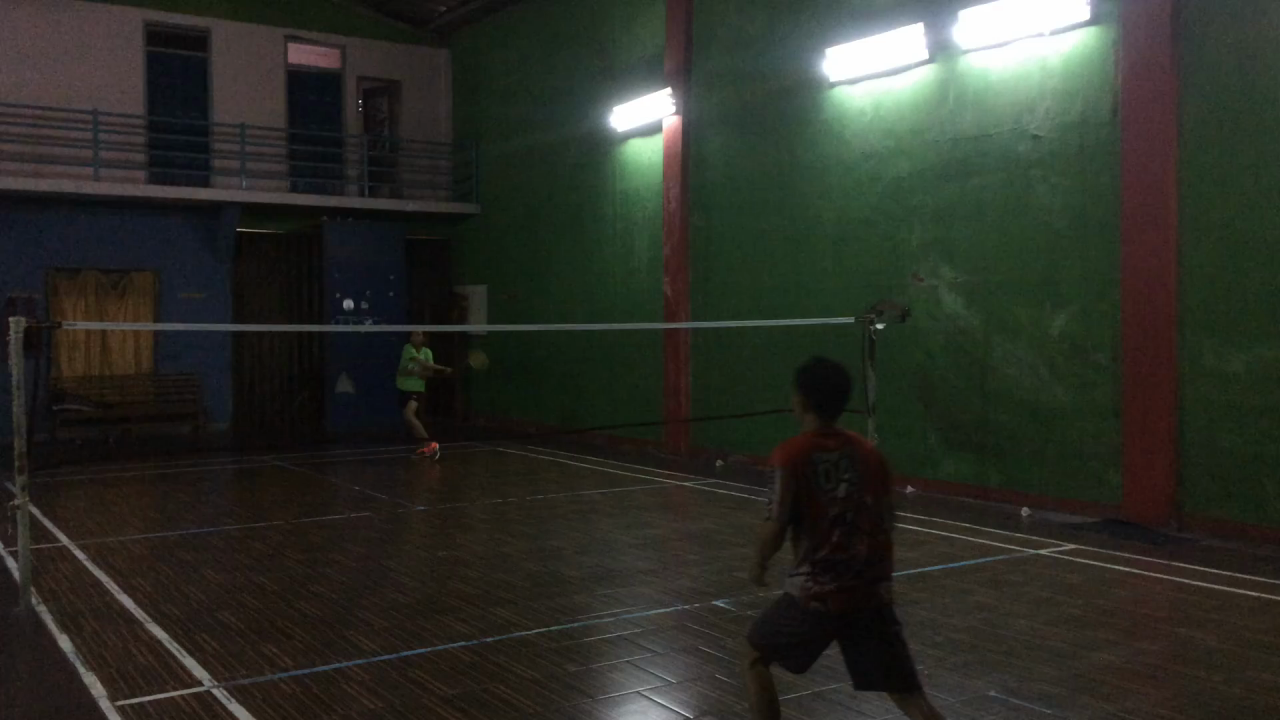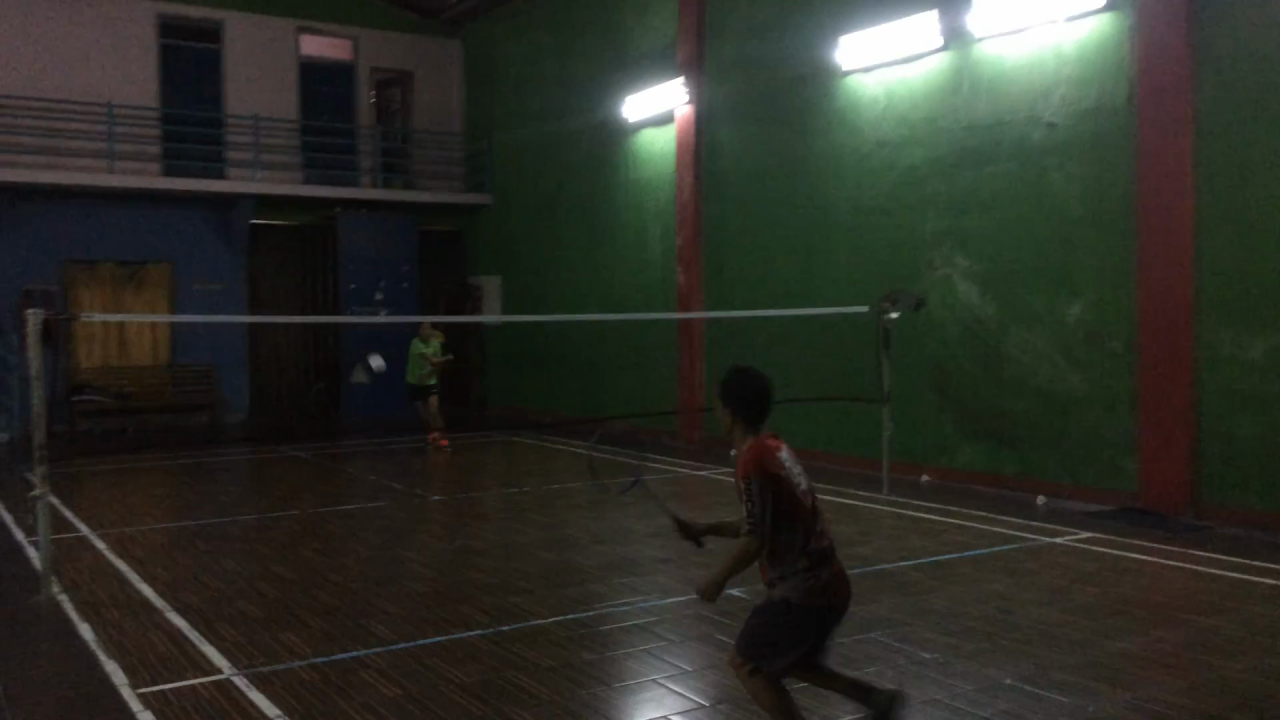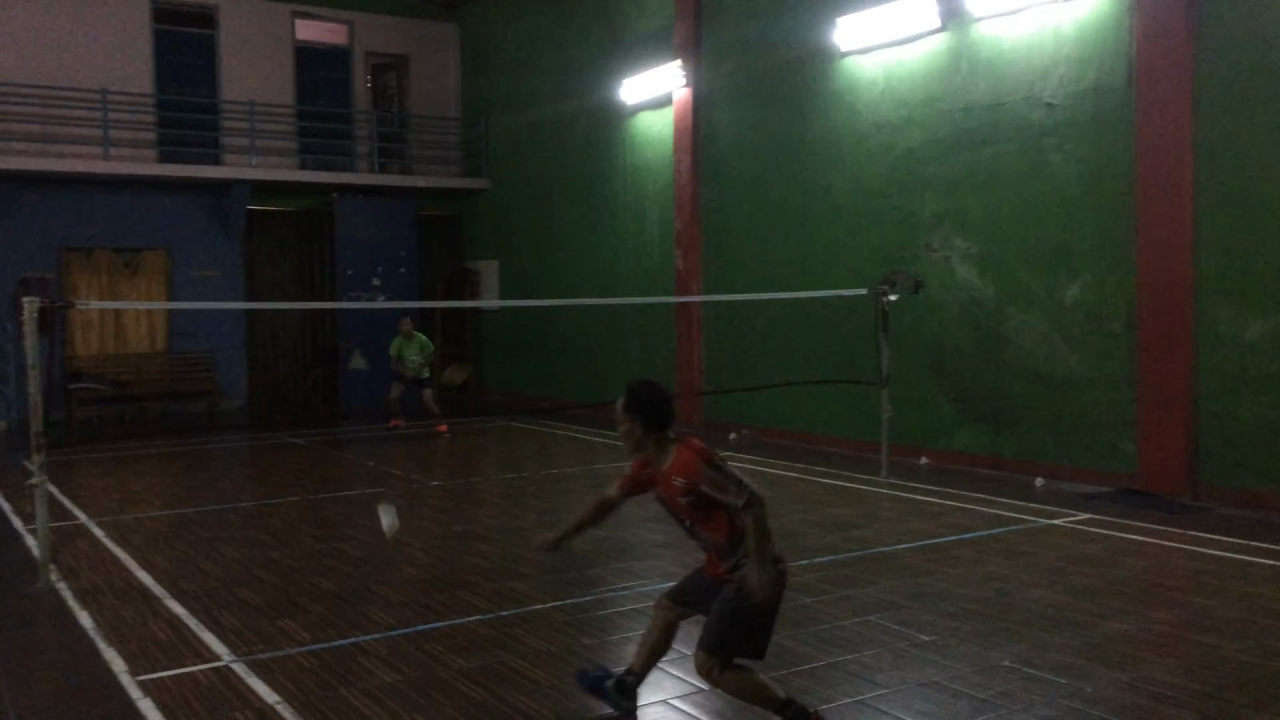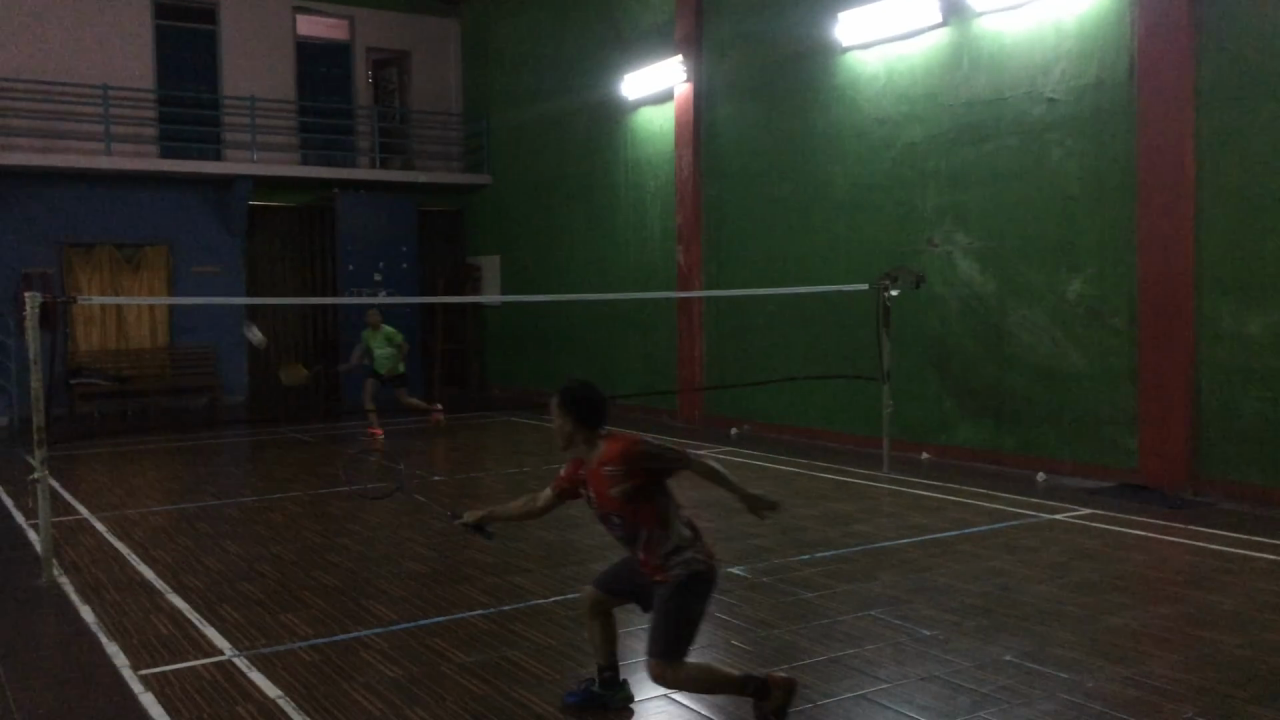
dt=0.2s
person 1, frame 1
left shoulder: (791, 456)
right shoulder: (871, 455)
left elbow: (775, 528)
right elbow: (882, 528)
left wrist: (761, 564)
left hip: (814, 596)
right hip: (867, 595)
left knee: (755, 656)
person 1, frame 2
left shoulder: (752, 464)
right shoulder: (776, 450)
left elbow: (756, 539)
left wrist: (718, 580)
right wrist: (706, 529)
left hip: (801, 591)
right hip: (823, 588)
left knee: (745, 668)
right knee: (789, 663)
person 1, frame 3
left shoulder: (693, 461)
right shoulder: (648, 466)
left elbow: (751, 503)
right elbow: (609, 500)
left wrist: (760, 564)
right wrist: (566, 533)
left hip: (750, 573)
right hip: (723, 567)
left knee: (712, 665)
right knee: (665, 611)
right ankle: (624, 689)
person 1, frame 4
left shoulder: (625, 451)
right shoulder: (580, 468)
left elbow: (691, 461)
right elbow: (540, 502)
left wrist: (746, 496)
right wrist: (486, 515)
left hip: (684, 569)
right hip: (647, 562)
left knee: (664, 671)
right knee: (594, 600)
left ankle: (771, 688)
right ankle: (610, 685)
